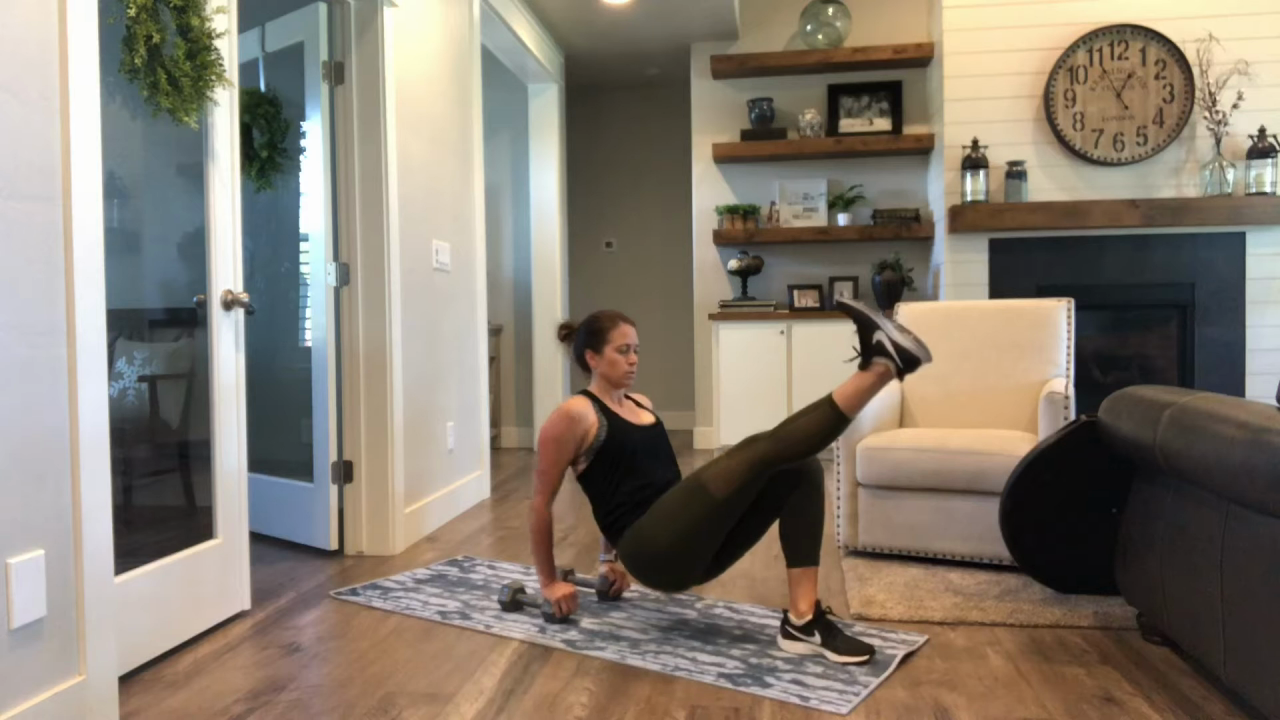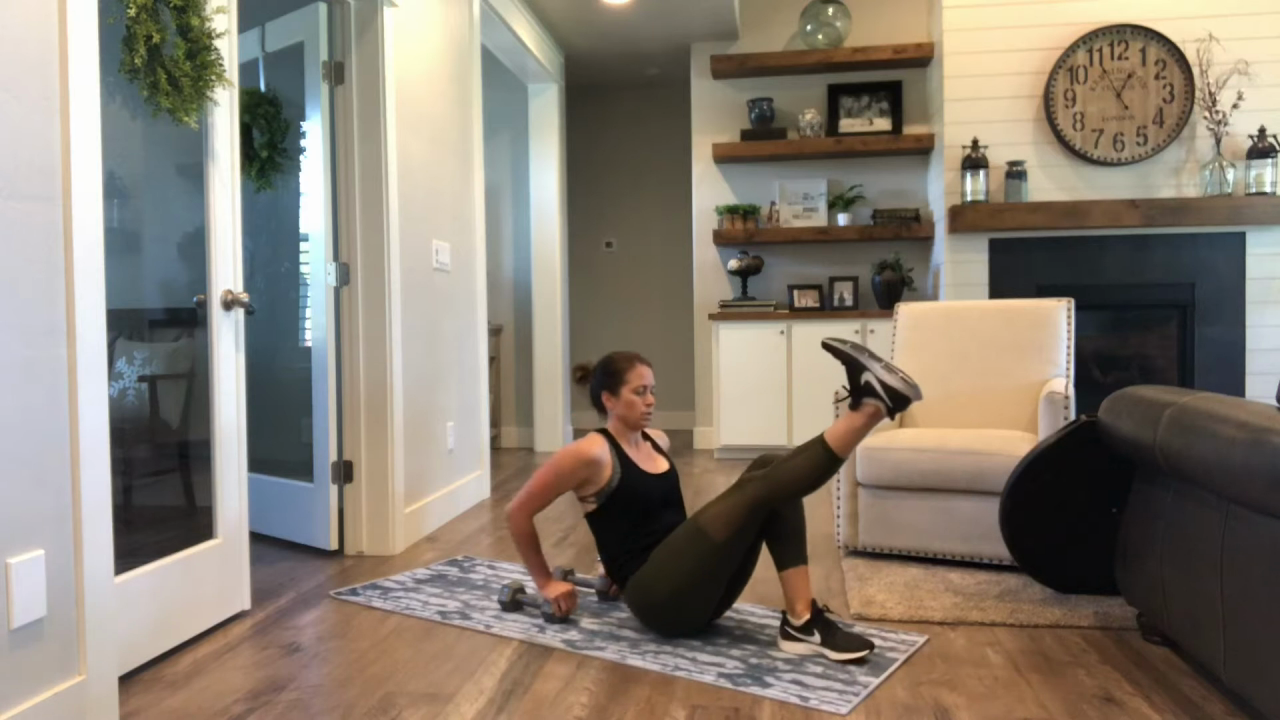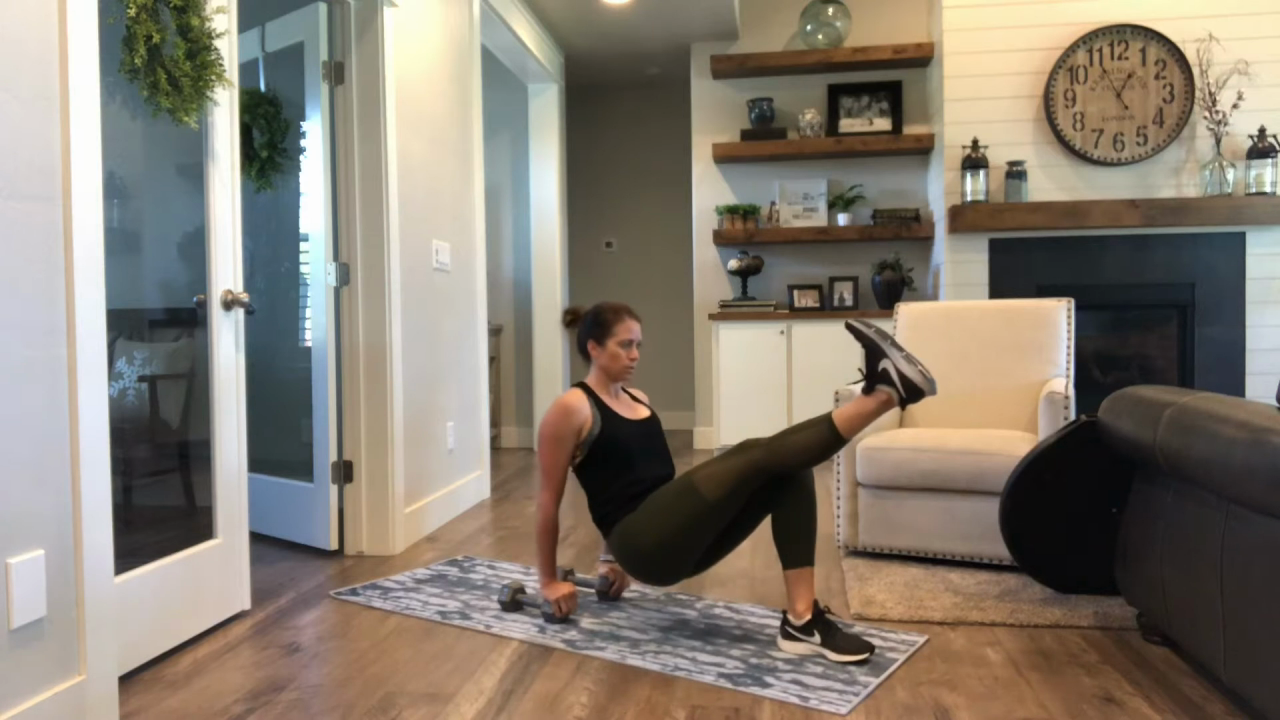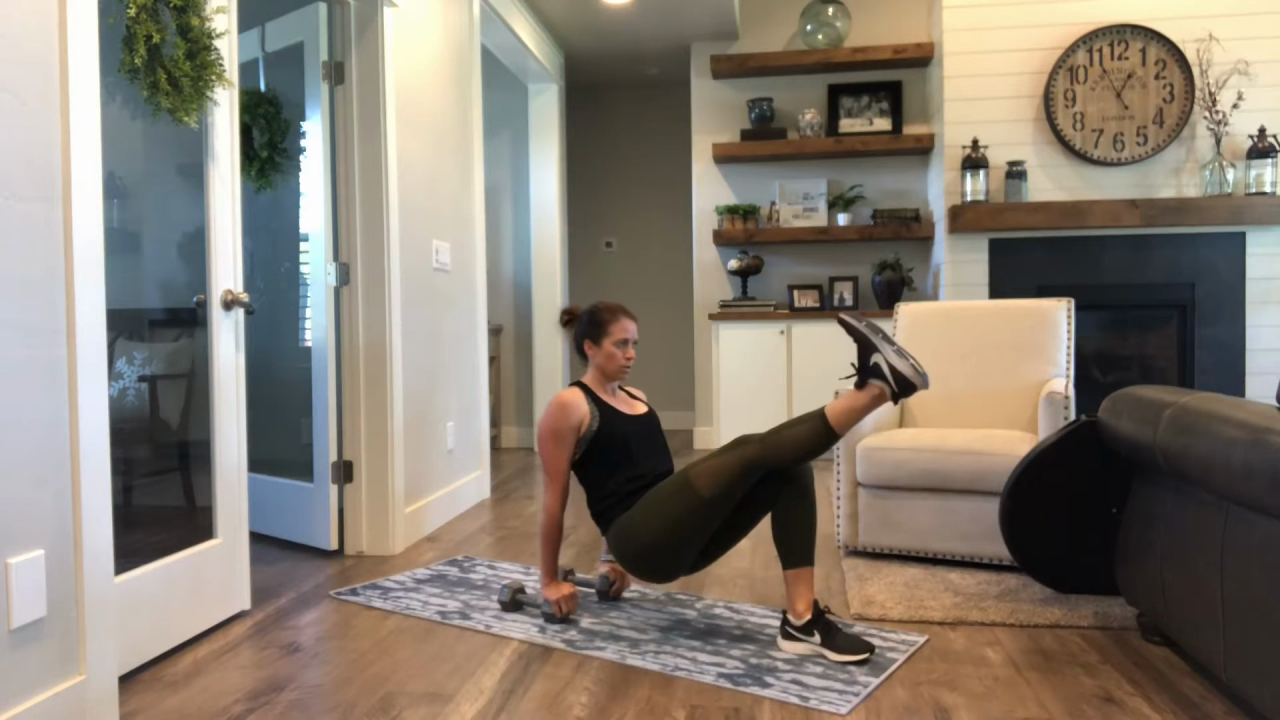
dt=0.5s
person 1, frame 1
left shoulder: (639, 405)
right shoulder: (574, 415)
right elbow: (541, 503)
left wrist: (610, 559)
right wrist: (550, 583)
left hip: (692, 546)
right hip: (655, 551)
left knee: (801, 469)
right knee: (761, 451)
left ankle: (802, 622)
person 1, frame 2
left shoulder: (656, 442)
right shoulder: (590, 455)
right elbow: (517, 511)
left wrist: (613, 563)
right wrist: (546, 583)
left hip: (697, 582)
right hip: (659, 596)
left knee: (771, 472)
right knee: (758, 488)
left ankle: (802, 624)
person 1, frame 3
left shoulder: (638, 400)
right shoulder: (571, 409)
right elbow: (548, 500)
left wrist: (610, 558)
right wrist: (549, 581)
left hip: (682, 535)
right hip: (646, 545)
left knee: (789, 470)
right knee: (755, 456)
left ankle: (801, 622)
right ankle: (883, 394)
person 1, frame 4
left shoulder: (634, 398)
right shoulder: (569, 407)
right elbow: (554, 500)
left wrist: (613, 558)
right wrist: (550, 581)
left hip: (681, 535)
right hip: (645, 543)
left knee: (788, 468)
right knee: (750, 453)
left ankle: (801, 621)
right ankle: (875, 387)
